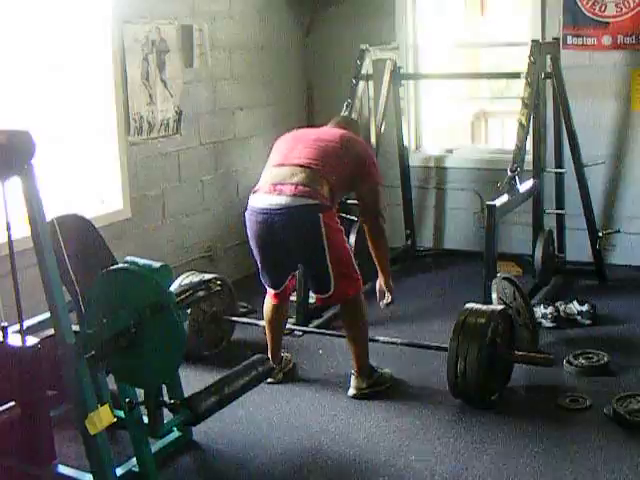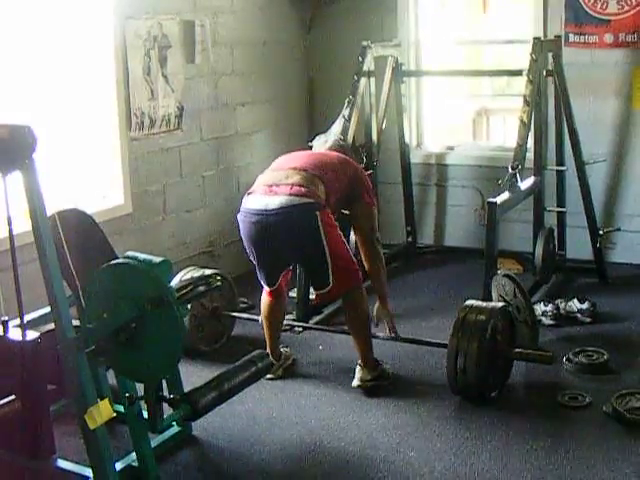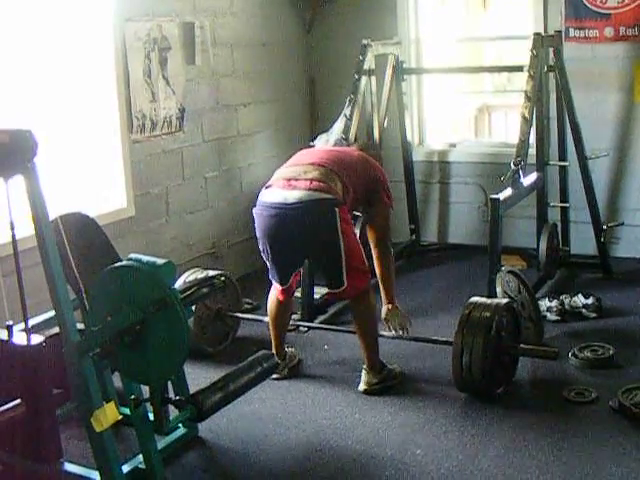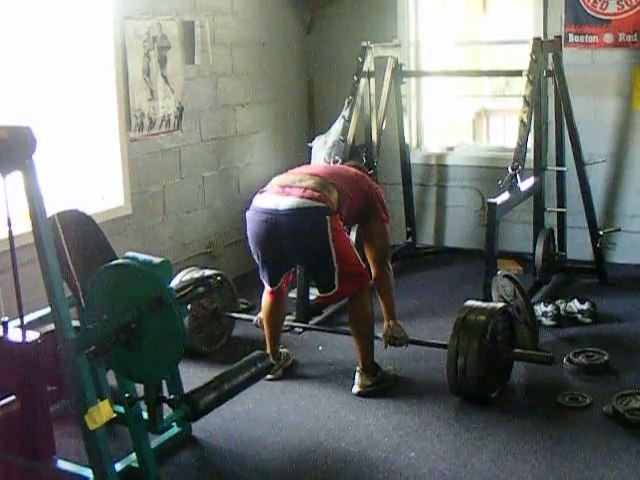
dt=0.7s
person 1, frame 1
left shoulder: (290, 136)
right shoulder: (358, 146)
right elbow: (372, 217)
right wrist: (384, 275)
left hip: (257, 208)
right hip: (305, 210)
left knee: (277, 290)
right knee: (348, 293)
left ankle: (276, 363)
right ankle: (362, 376)
person 1, frame 2
left shoulder: (287, 160)
right shoulder: (354, 171)
right elbow: (369, 241)
right wrist: (383, 302)
left hip: (250, 212)
right hip: (301, 210)
left knee: (272, 285)
right knee: (349, 286)
left ankle: (275, 359)
right ankle: (368, 368)
person 1, frame 3
left shoulder: (307, 154)
right shoulder: (373, 170)
right elbow: (381, 244)
right wrist: (390, 303)
left hip: (267, 205)
right hip: (318, 207)
left knee: (281, 285)
right knee: (359, 288)
left ankle: (279, 360)
right ankle: (374, 372)
person 1, frame 4
left shoulder: (303, 172)
right shoulder: (368, 189)
right elbow: (380, 262)
left wrist: (268, 311)
right wrist: (391, 321)
left hip: (259, 211)
right hip: (309, 215)
left knee: (274, 285)
right knee: (357, 288)
left ankle: (273, 359)
right ankle: (368, 374)
